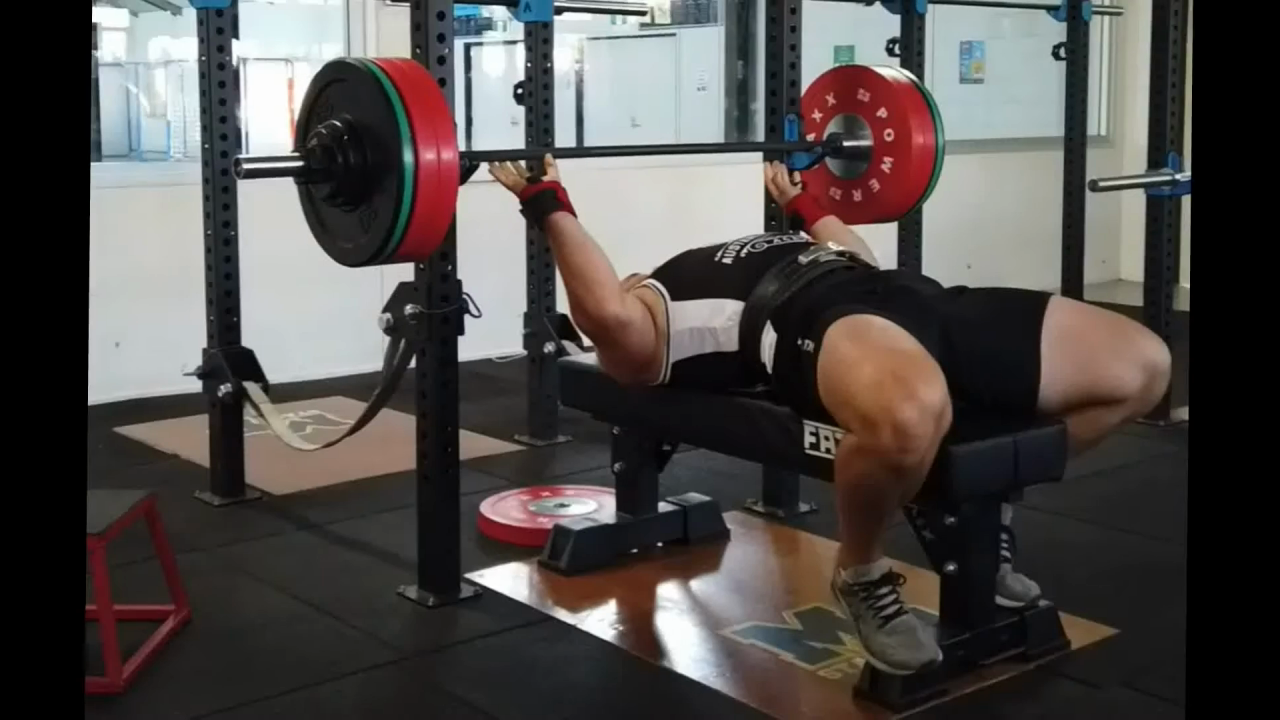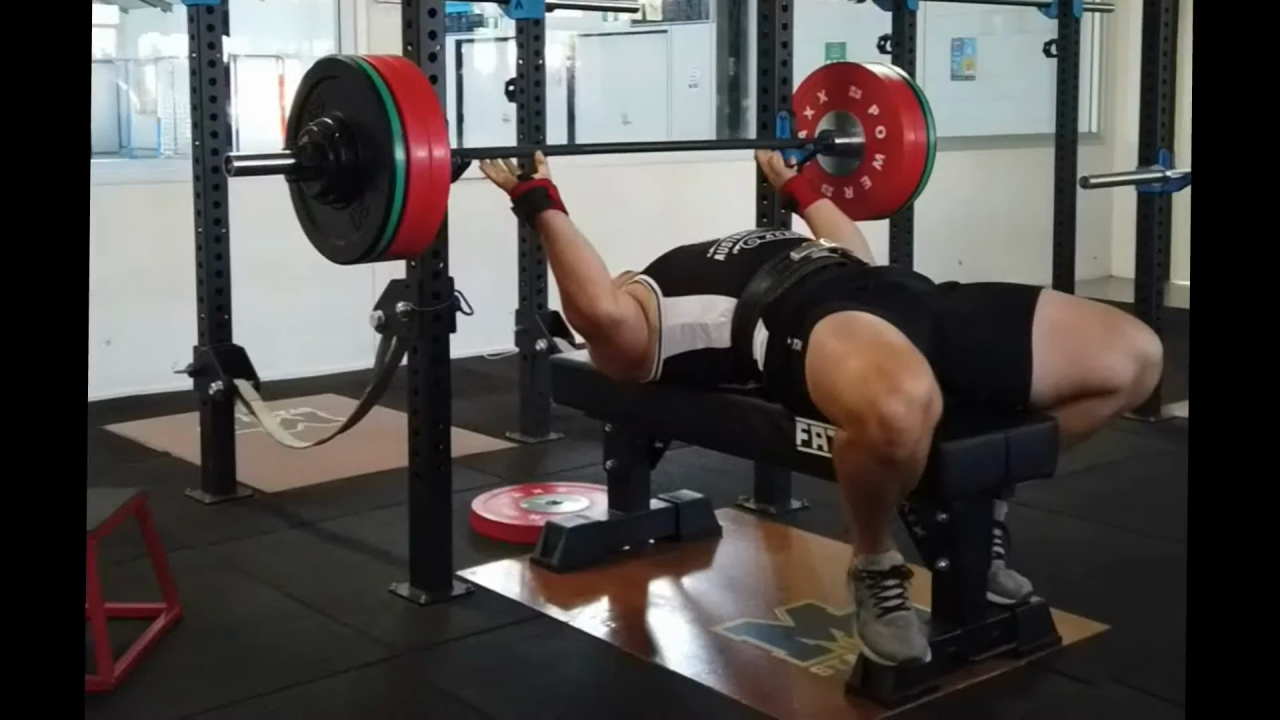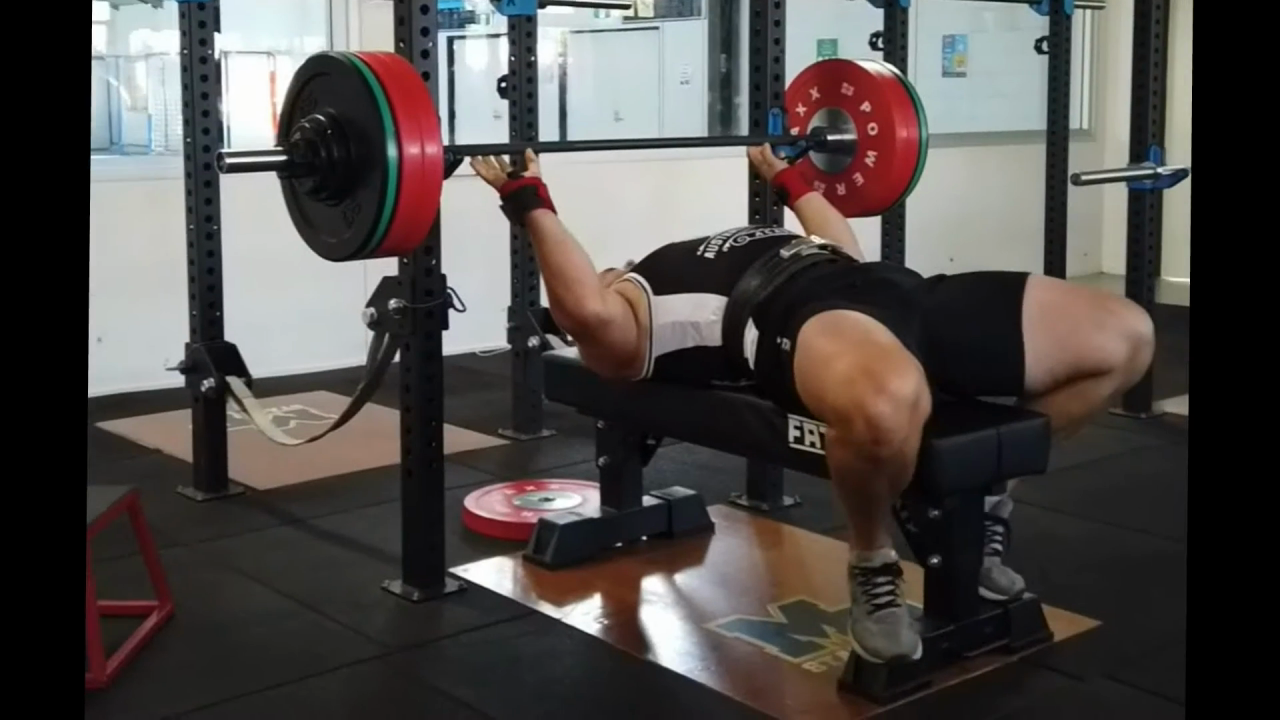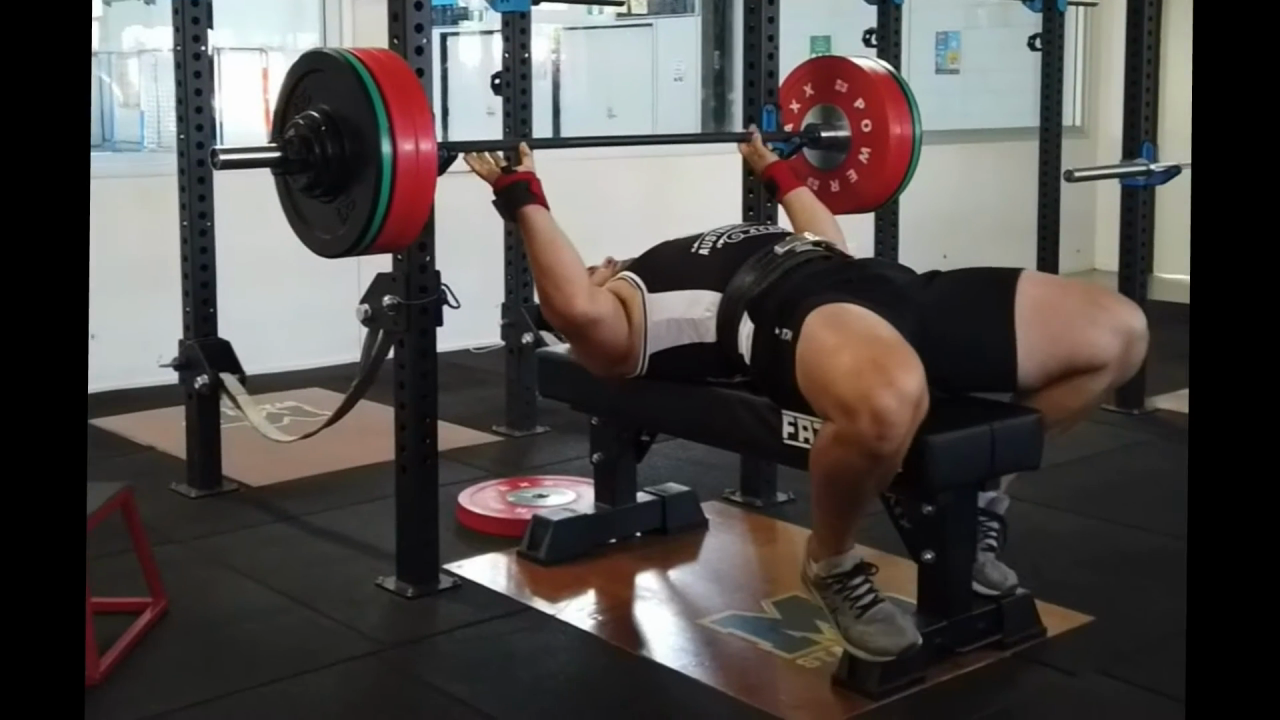
dt=0.2s
person 1, frame 1
left shoulder: (721, 279)
right shoulder: (637, 339)
left elbow: (857, 265)
right elbow: (605, 309)
left wrist: (797, 200)
right wrist: (546, 204)
left knee: (1141, 365)
right knee: (910, 414)
right ankle: (861, 574)
person 1, frame 2
left shoulder: (711, 279)
right shoulder: (629, 339)
left elbow: (853, 257)
right elbow: (599, 308)
left wrist: (793, 184)
right wrist: (539, 203)
left knee: (1132, 357)
right knee: (900, 405)
right ankle: (874, 566)
person 1, frame 3
left shoulder: (705, 277)
right shoulder: (620, 335)
left elbow: (844, 252)
right elbow: (587, 308)
left wrist: (784, 175)
right wrist: (527, 200)
left knee: (1124, 336)
right knee: (888, 404)
left ankle: (982, 492)
right ankle: (872, 561)
person 1, frame 4
left shoulder: (700, 271)
right shoulder: (614, 331)
left elbow: (830, 246)
right elbow: (575, 308)
left wrist: (774, 168)
right wrist: (520, 196)
left knee: (1117, 331)
right knee: (887, 402)
left ankle: (977, 487)
right ankle: (832, 564)
